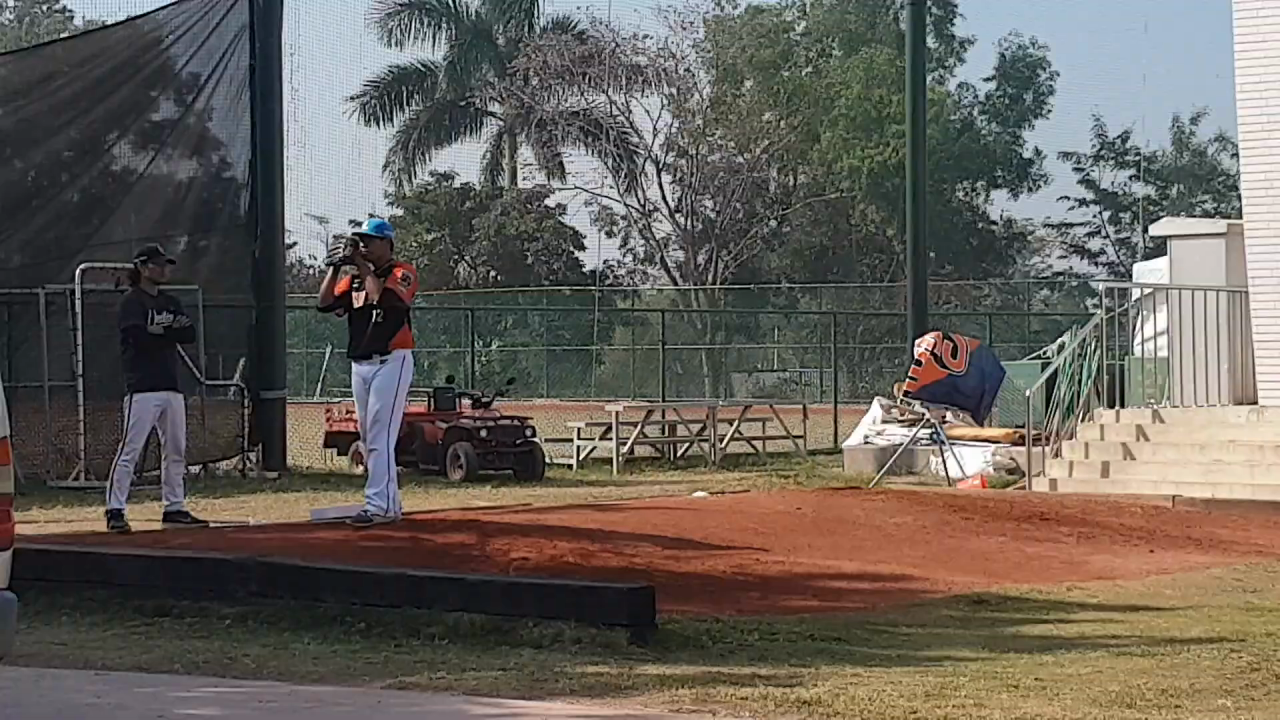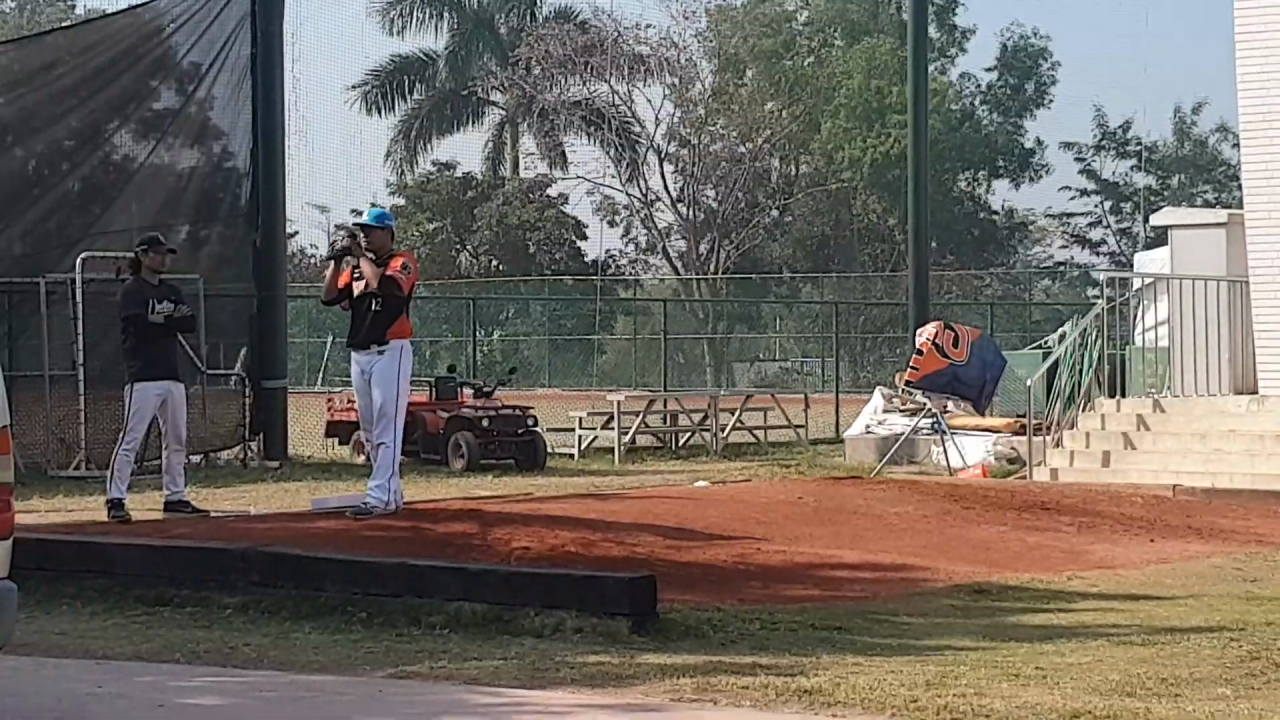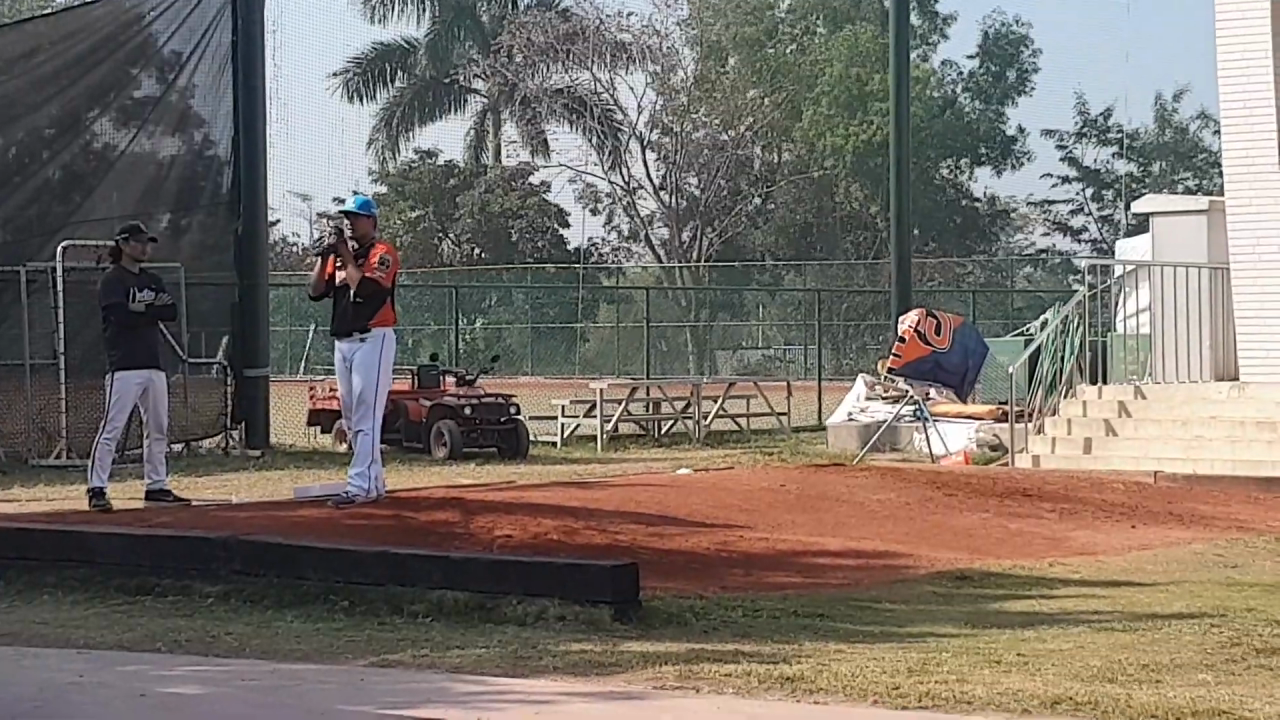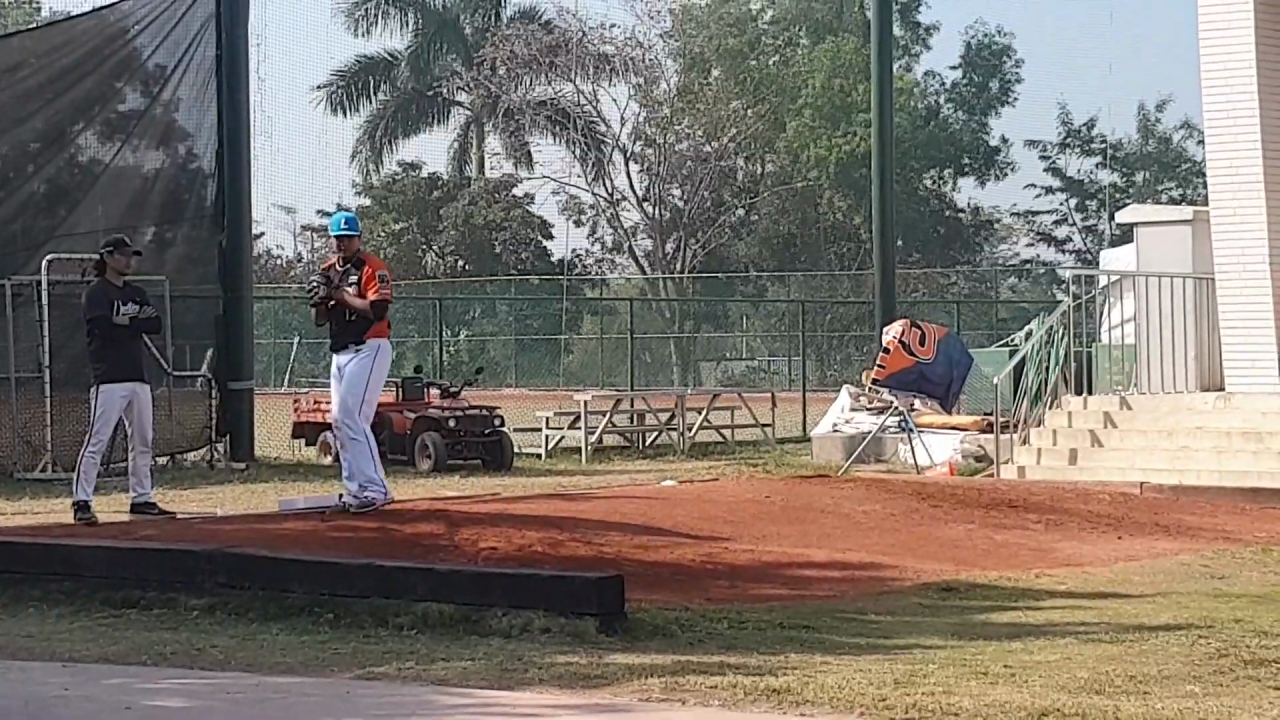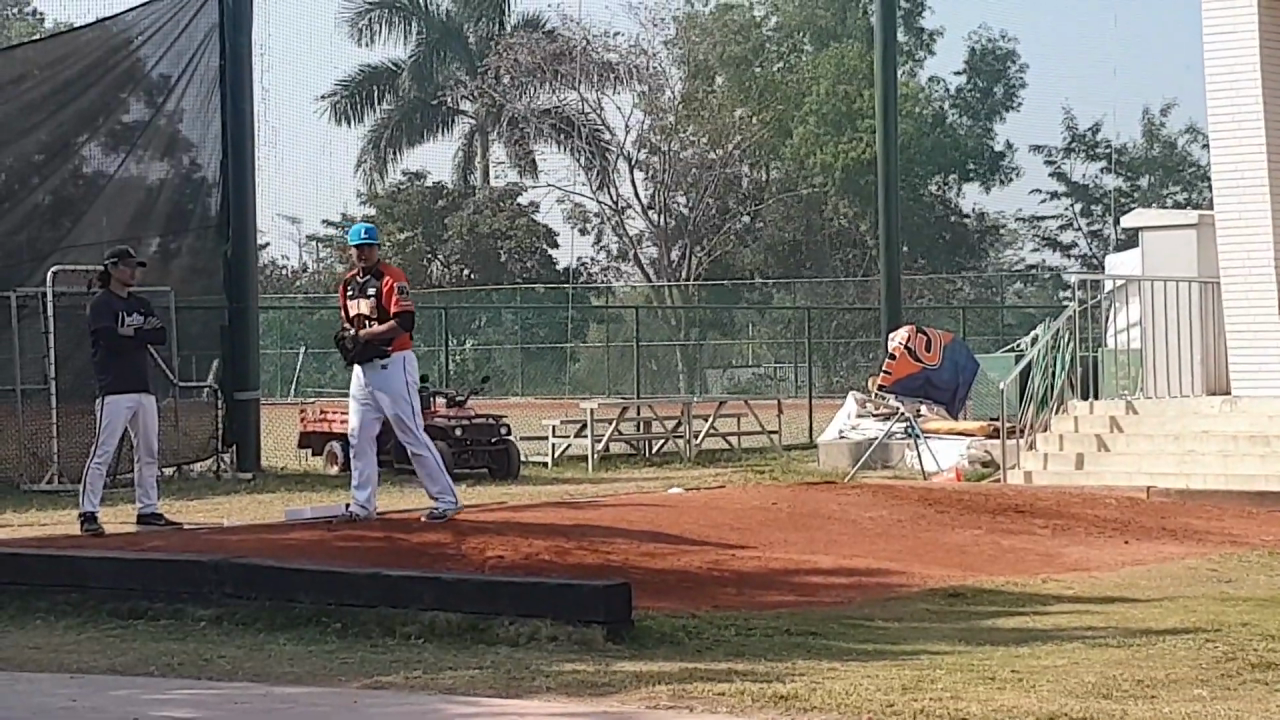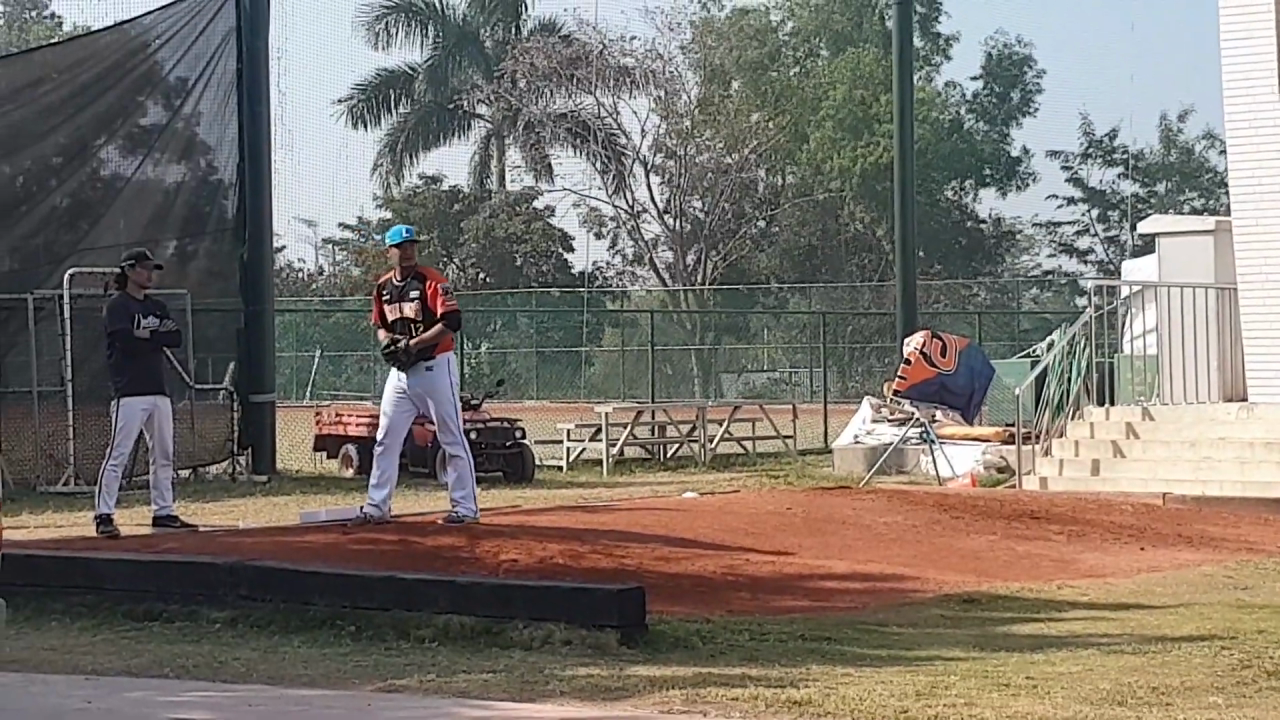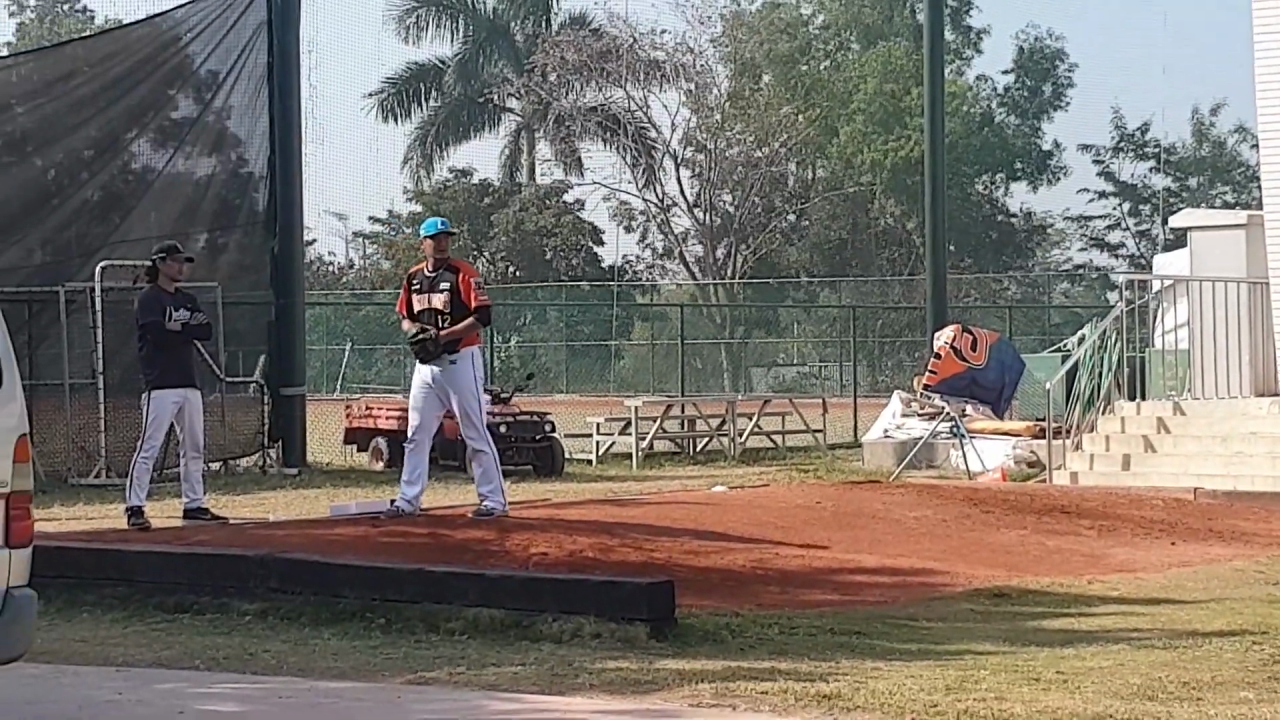
dt=0.3s
person 1, frame 1
left shoulder: (403, 272)
right shoulder: (355, 277)
left elbow: (383, 299)
right elbow: (324, 304)
left wrist: (362, 266)
right wrist: (335, 267)
left hip: (391, 362)
right hip: (360, 364)
left knee: (380, 434)
right knee: (369, 436)
left ankle: (379, 505)
right ankle: (389, 504)
person 1, frame 2
left shoulder: (402, 262)
right shoulder: (356, 268)
left elbow: (382, 285)
right elbow: (329, 298)
left wrist: (359, 255)
right wrist: (337, 260)
left hip: (390, 353)
right hip: (360, 354)
left knee: (386, 428)
right knee: (369, 429)
left ankle: (381, 497)
right ankle: (391, 493)
person 1, frame 3
left shoulder: (382, 252)
right shoulder: (339, 254)
left elbow: (365, 288)
right elbow: (316, 293)
left wrist: (345, 253)
right wrist: (324, 257)
left hip: (373, 340)
right hip: (343, 342)
left knee: (365, 415)
right knee: (351, 416)
left ankle: (360, 486)
right ankle: (372, 482)
person 1, frame 4
left shoulder: (373, 267)
right shoulder: (328, 272)
left elbow: (377, 311)
right elbow: (319, 320)
left wrist: (341, 292)
right wrist: (320, 299)
left hip: (368, 351)
right hip: (340, 354)
left knee: (351, 420)
right knee: (340, 424)
left ankle: (373, 489)
right ankle: (355, 493)
person 1, frame 5
left shoulder: (391, 278)
right shoulder: (347, 284)
left elbow: (404, 323)
left wrist: (362, 334)
left hip: (394, 364)
right hip: (363, 367)
left knee: (411, 436)
right knee: (359, 437)
left ankle: (446, 500)
right ankle: (362, 505)
person 1, frame 6
left shoulder: (433, 280)
right shoulder: (383, 287)
left elbow: (452, 322)
right elbow: (381, 328)
left wrist: (413, 344)
right wrist: (388, 342)
left hip: (435, 367)
right hip: (402, 370)
left knee: (451, 438)
right knee: (386, 438)
left ankle: (466, 507)
right ankle: (376, 506)
person 1, frame 7
left shoulder: (465, 274)
right shoulder: (413, 277)
left elbow: (482, 318)
right elbow: (405, 317)
left wrist: (443, 335)
right wrist: (414, 330)
left hip: (460, 361)
right hip: (426, 364)
left knee: (475, 433)
right knee: (417, 434)
left ankle: (494, 500)
right ankle: (408, 500)
person 2, frame 1
left shoulder: (171, 302)
right shoulder: (131, 301)
left elbow: (190, 334)
right elbow: (140, 338)
left wrist: (161, 330)
right wrist: (172, 331)
left hip: (172, 387)
right hip: (143, 388)
left knee: (176, 451)
right knee: (130, 450)
left ankle: (174, 508)
right ankle: (115, 511)
person 2, frame 2
left shoulder: (172, 292)
right shoulder: (132, 291)
left elbow: (191, 324)
right elbow: (141, 327)
left wrist: (162, 320)
right wrist: (173, 320)
left hip: (172, 376)
right hip: (143, 378)
left knee: (177, 441)
right knee: (131, 440)
left ankle: (175, 498)
right ankle: (115, 500)
person 2, frame 3
left shoulder: (153, 280)
right shoulder: (112, 279)
left elbow: (172, 312)
right elbow: (122, 316)
left wrist: (142, 309)
right wrist: (154, 310)
left hip: (154, 364)
right hip: (124, 366)
left knee: (158, 429)
right knee: (112, 428)
left ankle: (156, 487)
right ankle: (96, 489)
person 2, frame 4
left shoulder: (137, 293)
right shoulder: (96, 292)
left elbow: (156, 325)
right elbow: (106, 329)
left wrist: (127, 321)
right wrist: (138, 322)
left hip: (138, 377)
right hip: (109, 379)
left knee: (143, 442)
right knee: (96, 442)
left ankle: (141, 499)
right ankle: (81, 502)
person 2, frame 5
left shoulder: (142, 304)
right shoulder: (101, 303)
left elbow: (161, 336)
right elbow: (111, 340)
left wrist: (131, 333)
right wrist: (143, 333)
left hip: (143, 388)
right hip: (114, 391)
left knee: (148, 453)
right knee: (102, 453)
left ankle: (148, 511)
right ankle: (88, 513)
person 2, frame 6
left shoulder: (158, 306)
right shoulder: (117, 305)
left elbow: (176, 339)
right elbow: (127, 342)
left wrist: (148, 335)
right wrist: (159, 336)
left hip: (158, 391)
right hip: (130, 393)
left knee: (164, 455)
right knee: (118, 455)
left ankle: (163, 512)
right ankle: (104, 515)
person 2, frame 7
left shoulder: (189, 300)
right shoulder: (148, 298)
left elbow: (207, 332)
right elbow: (159, 335)
left wrist: (179, 328)
right wrist: (190, 328)
left hip: (189, 383)
right hip: (160, 385)
left knee: (194, 447)
right knee: (149, 447)
left ankle: (194, 505)
right ankle: (135, 507)
